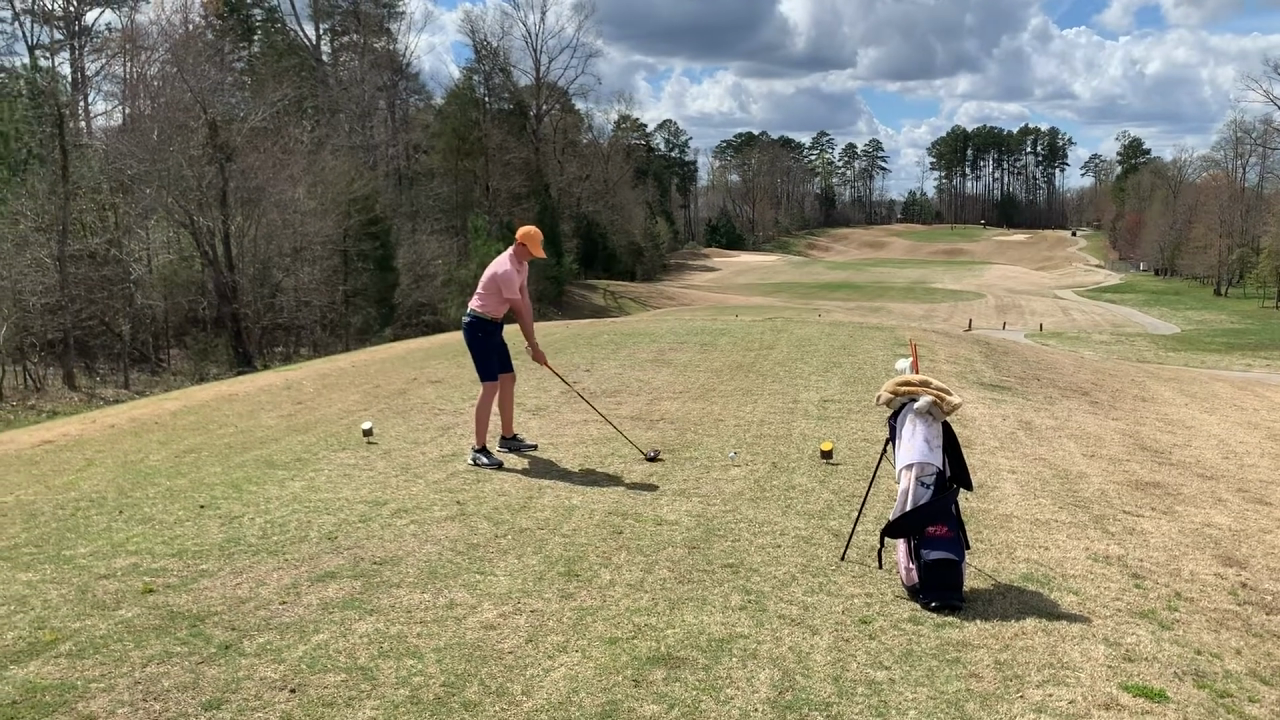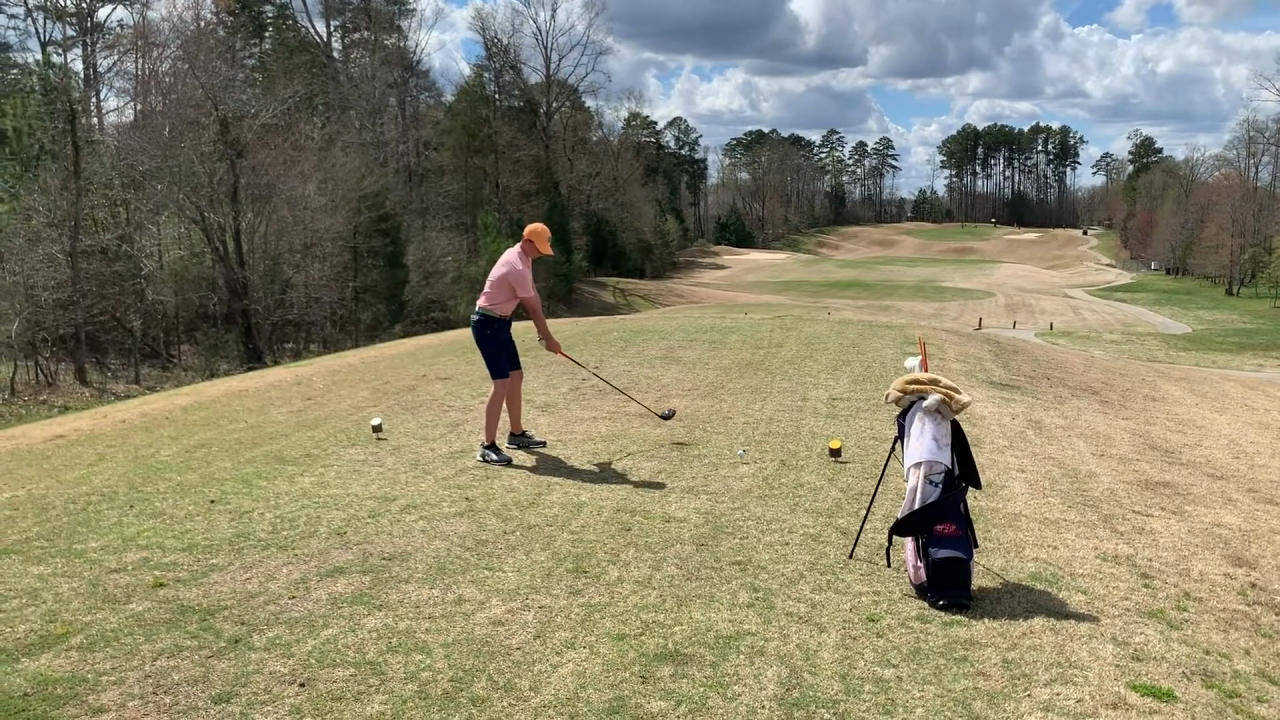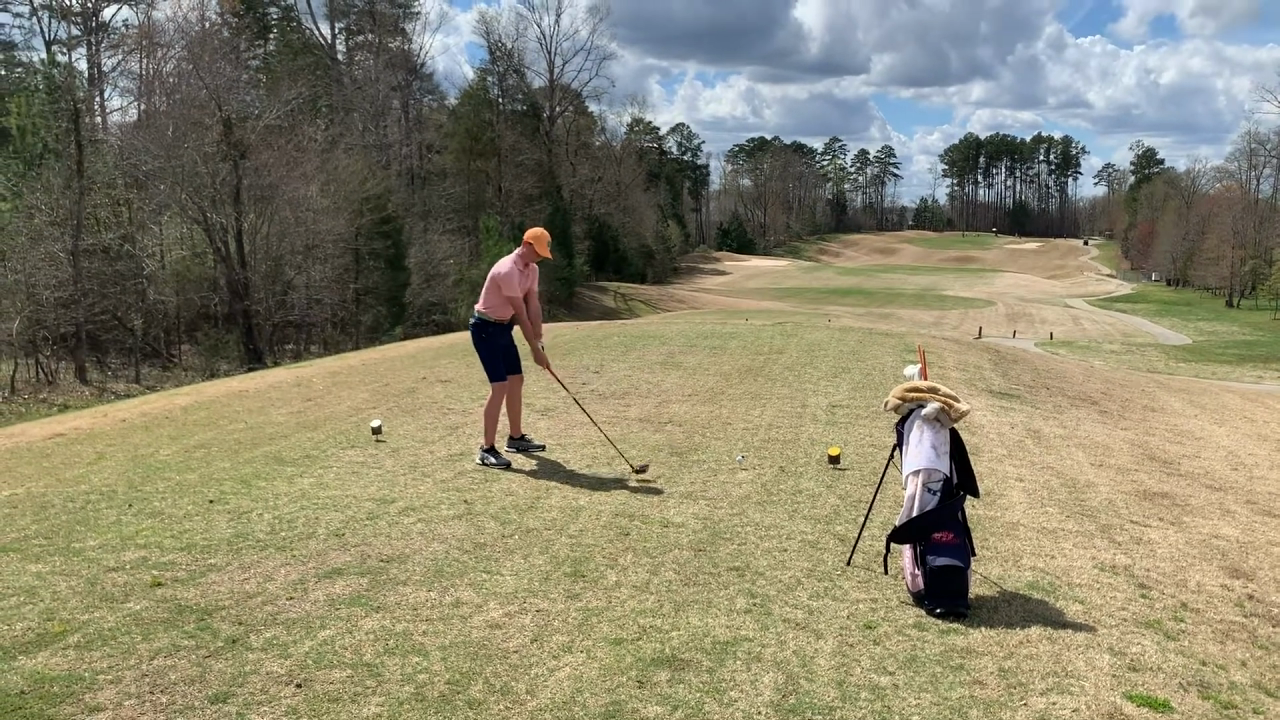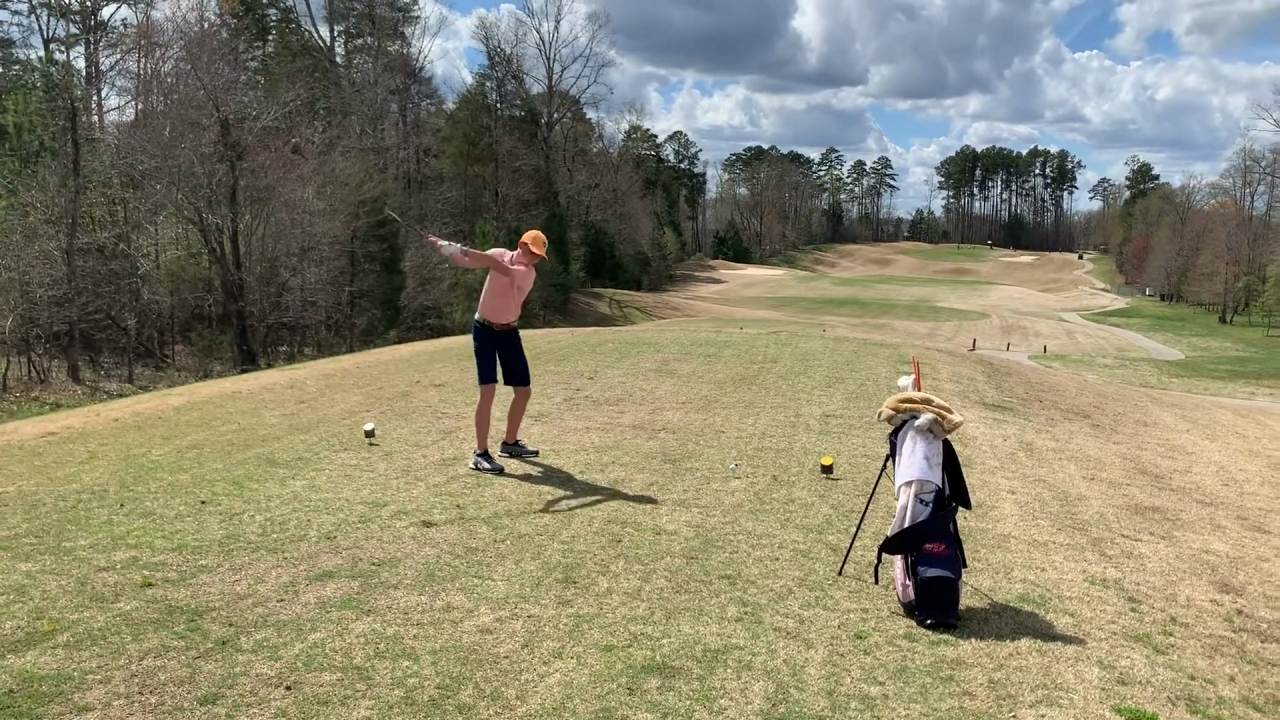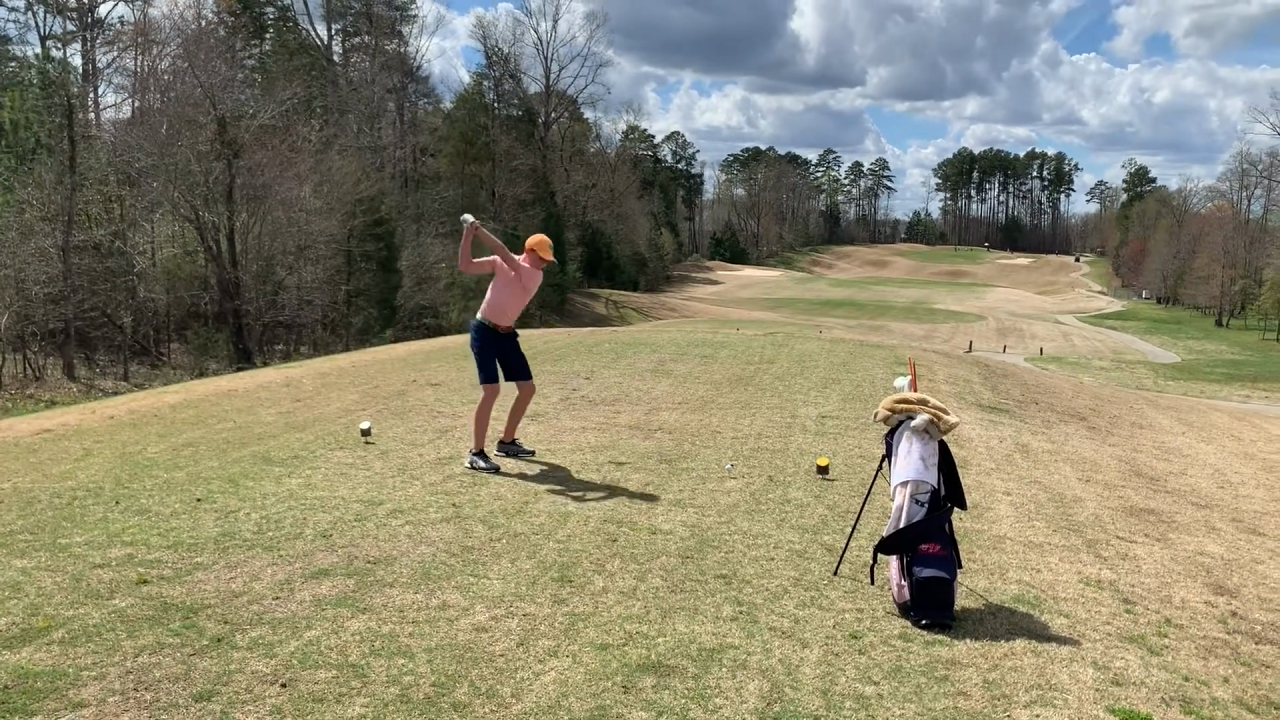
dt=0.4s
person 1, frame 1
left shoulder: (521, 265)
right shoulder: (506, 270)
left elbow: (526, 304)
right elbow: (520, 313)
left wrist: (532, 342)
right wrist: (534, 347)
left hip: (493, 325)
right hip: (479, 326)
left knee: (508, 379)
right knee: (490, 385)
left ankle: (508, 437)
right ankle: (478, 450)
person 1, frame 2
left shoulder: (521, 258)
right shoulder: (517, 269)
left elbow: (534, 297)
right elbow: (533, 309)
left wrist: (542, 334)
right wrist: (549, 339)
left hip: (499, 323)
right hip: (487, 324)
left knee: (515, 377)
right knee: (501, 383)
left ankle: (516, 434)
right ankle: (487, 446)
person 1, frame 3
left shoulder: (532, 270)
right shoulder: (507, 269)
left elbow: (534, 307)
right elbow: (519, 313)
left wrist: (539, 342)
right wrist: (537, 350)
left hip: (504, 327)
right hip: (485, 328)
left knee: (515, 381)
right knee: (500, 386)
left ankle: (515, 437)
right ankle: (486, 449)
person 1, frame 4
left shoulder: (528, 274)
right shoulder: (500, 256)
left elbow: (496, 266)
right elbow: (464, 260)
left wrist: (462, 251)
right wrist: (445, 246)
left hip: (509, 333)
right hip: (484, 330)
left knee: (524, 391)
right knee: (488, 392)
left ankle: (510, 443)
right ankle: (480, 454)
person 1, frame 5
left shoulder: (534, 277)
right shoulder: (504, 261)
left elbow: (501, 251)
right elbow: (464, 266)
left wrist: (477, 229)
right wrist: (468, 232)
left hip: (506, 334)
right hip: (484, 332)
left knee: (527, 390)
right knee: (491, 391)
left ankle: (508, 442)
right ankle: (476, 453)
